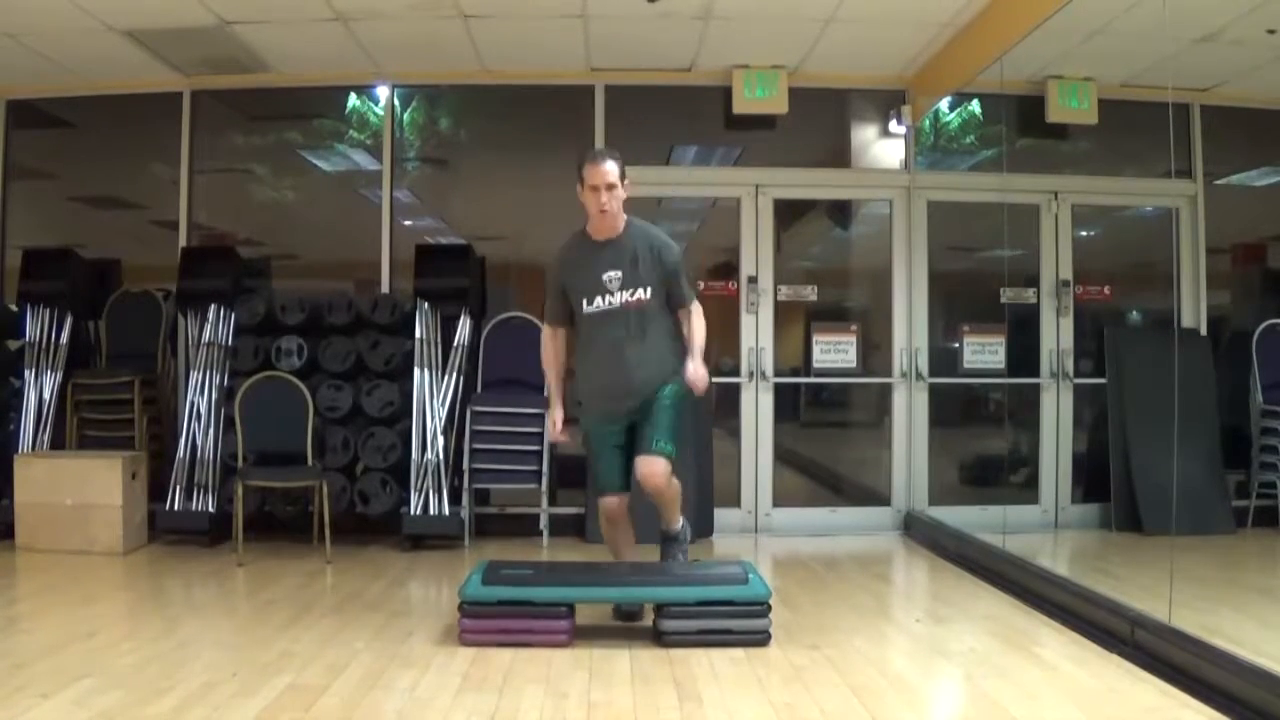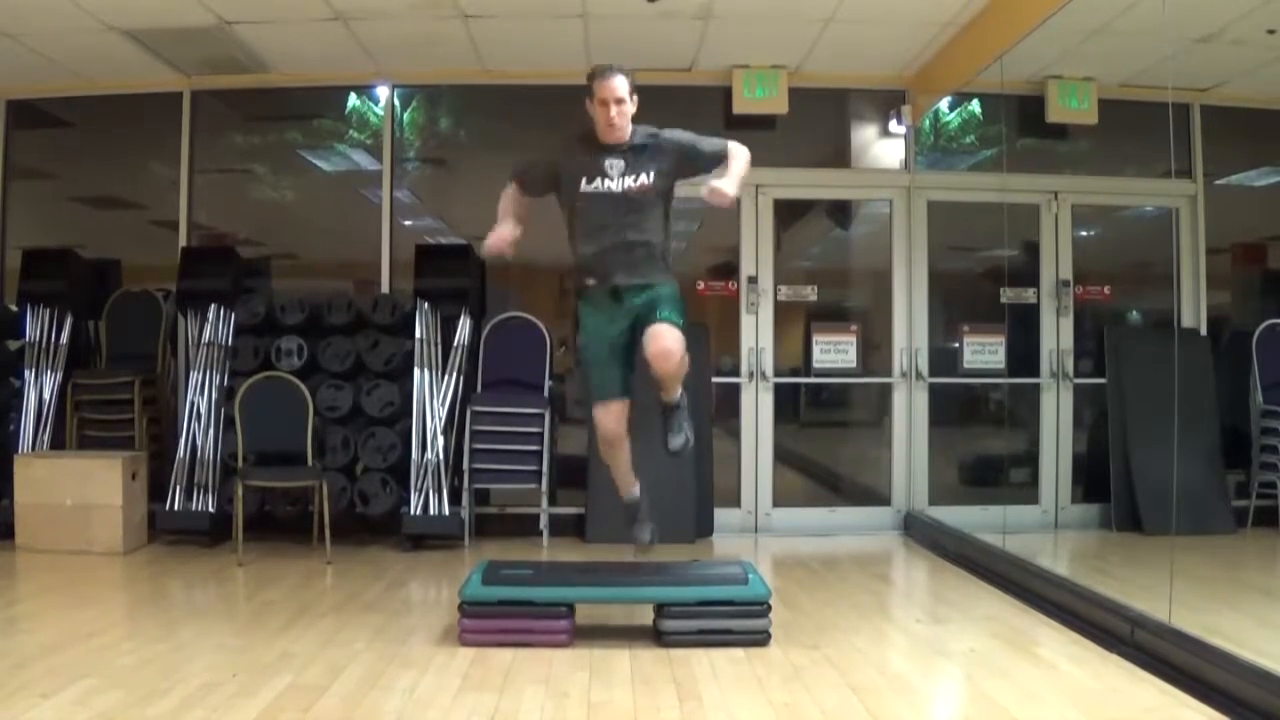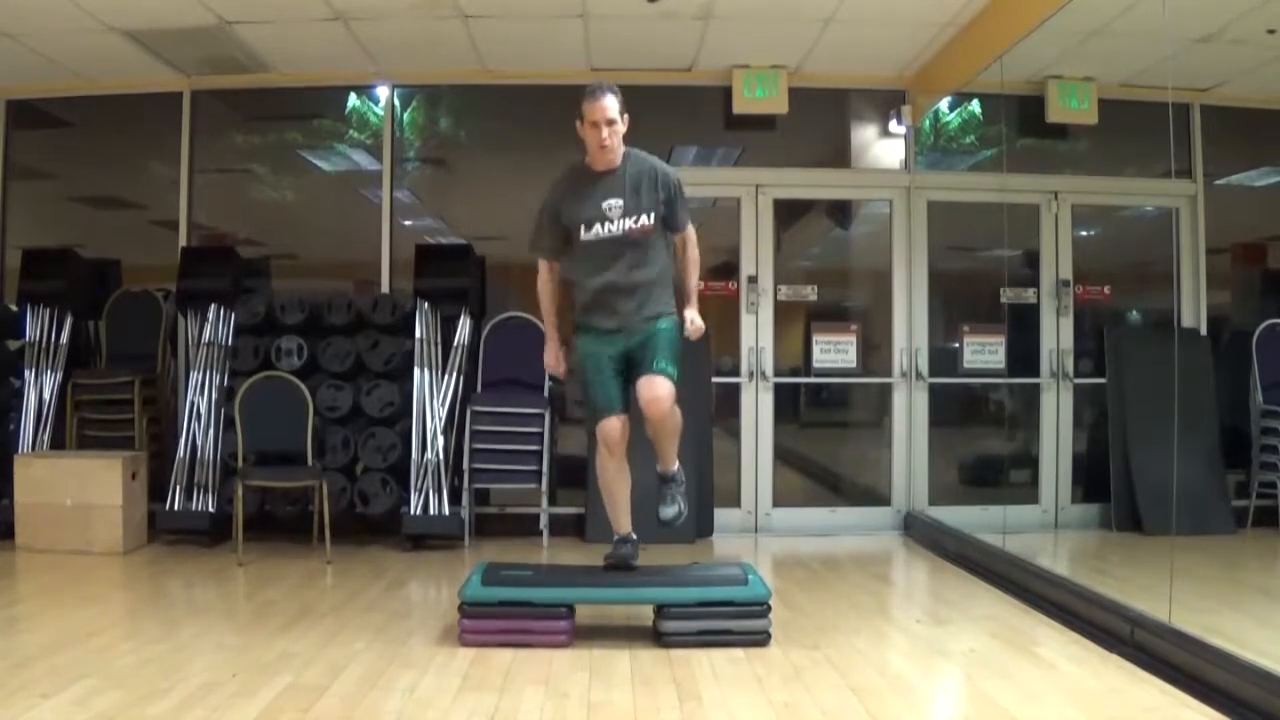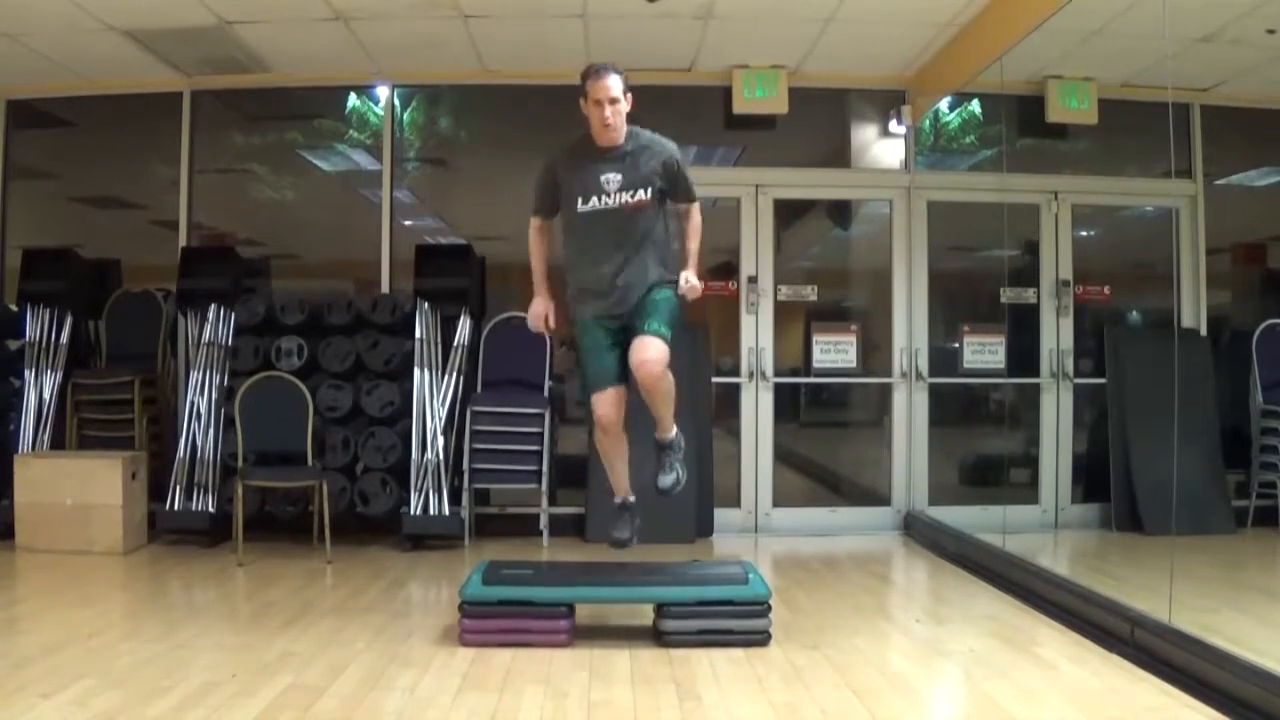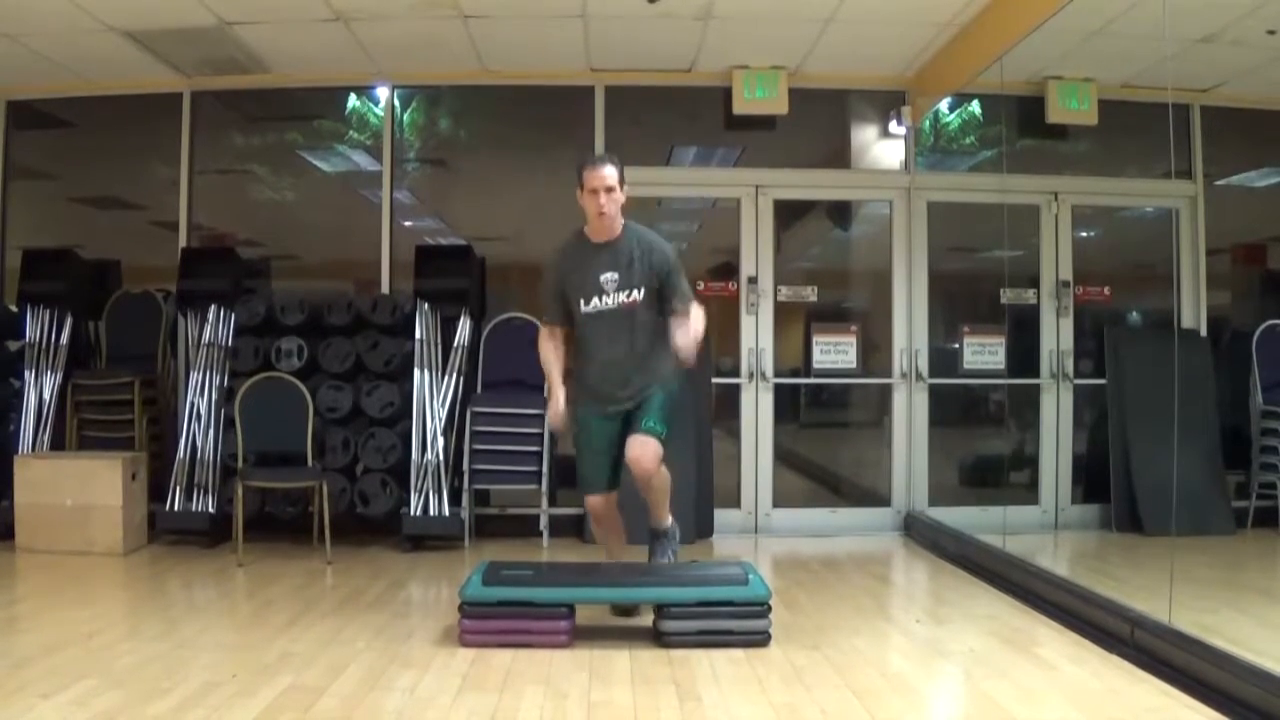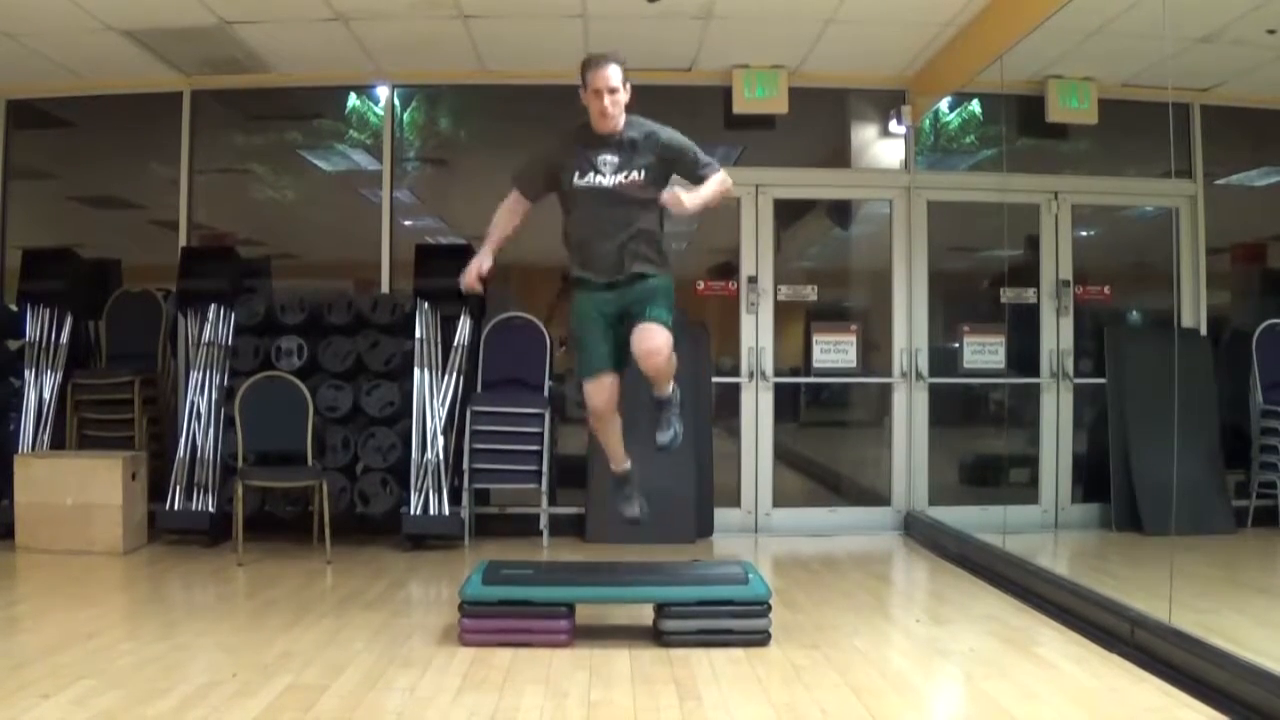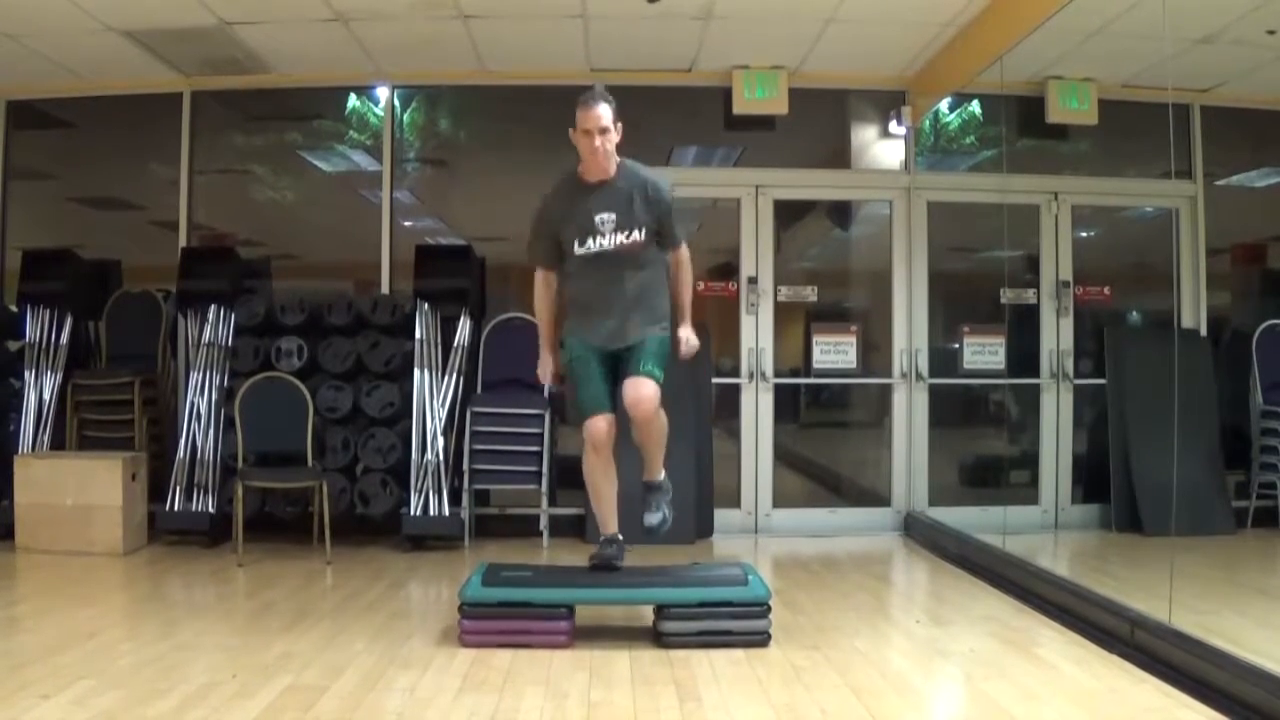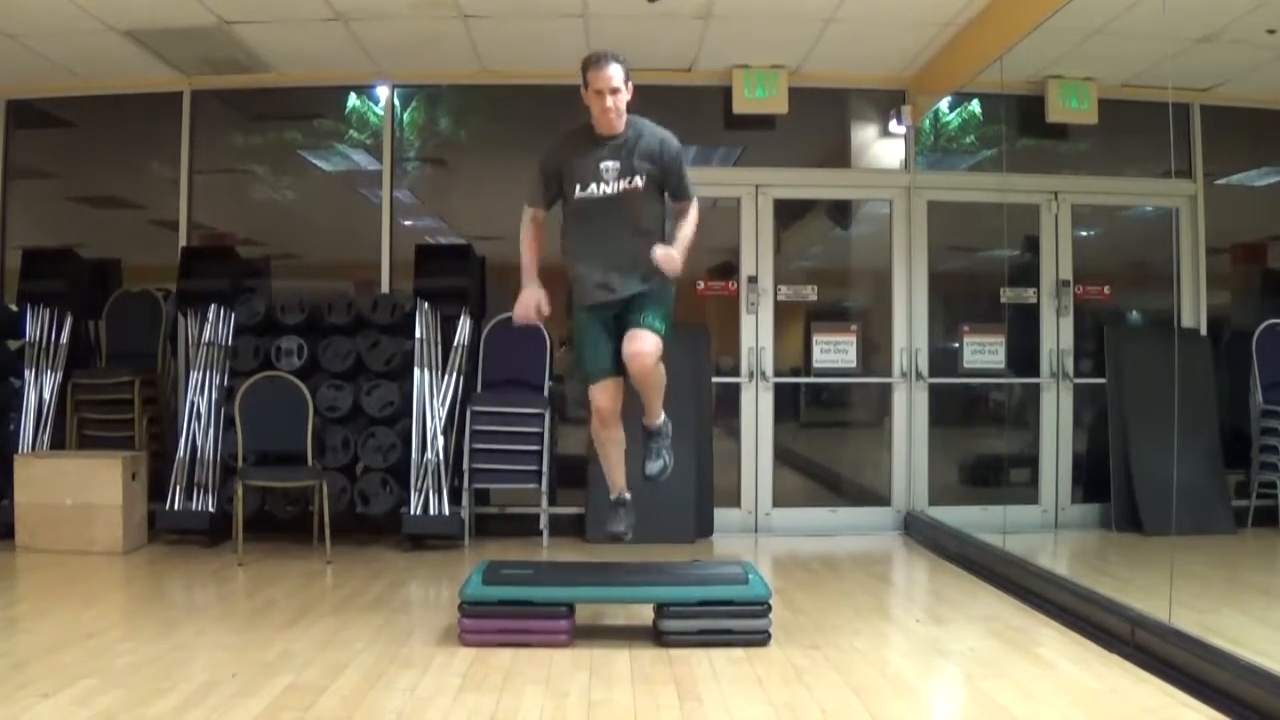
dt=0.3s
person 1, frame 1
left shoulder: (659, 248)
right shoulder: (567, 260)
left elbow: (689, 309)
right elbow: (553, 335)
left wrist: (695, 359)
right wrist: (555, 404)
left hip: (659, 384)
right hip: (601, 398)
left knee: (652, 474)
right knee: (611, 506)
left ankle: (674, 525)
person 1, frame 2
left shoulder: (666, 145)
right shoulder: (568, 158)
left elbow: (736, 152)
right elbow: (516, 190)
left wrist: (729, 181)
right wrist: (505, 226)
left hip: (653, 287)
right hip: (599, 298)
left knee: (667, 357)
right knee: (610, 427)
left ankle: (673, 402)
right ankle: (634, 500)
person 1, frame 3
left shoulder: (658, 175)
right shoulder: (564, 192)
left elbow: (684, 239)
right elbow: (547, 268)
left wrist: (693, 305)
right wrist: (552, 340)
left hip: (655, 315)
right hip: (596, 327)
left knee: (658, 400)
right knee: (611, 435)
left ankle: (669, 470)
right ankle: (624, 537)
person 1, frame 4
left shoulder: (661, 154)
right shoulder: (564, 164)
left elbow: (688, 208)
right elbow: (540, 225)
left wrist: (691, 267)
right wrist: (538, 292)
left hip: (653, 287)
right hip: (594, 302)
left knee: (648, 364)
right knee: (606, 413)
left ankle: (668, 437)
right ankle: (623, 503)
person 1, frame 5
left shoulder: (655, 250)
right shoulder: (565, 261)
left elbow: (690, 310)
right elbow: (551, 335)
left wrist: (689, 334)
right wrist: (556, 391)
left hip: (652, 385)
right hip: (594, 398)
left knee: (642, 459)
right knee: (598, 504)
left ankle: (663, 523)
person 1, frame 6
left shoulder: (659, 140)
right shoulder: (562, 150)
left elbow: (721, 179)
right elbow: (518, 202)
left wrist: (696, 197)
right wrist: (485, 254)
left hip: (646, 276)
right hip: (591, 286)
left knee: (652, 352)
right knee: (599, 402)
left ankle: (667, 396)
right ankle: (623, 473)
person 1, frame 7
left shoulder: (650, 188)
right shoulder: (557, 204)
left elbow: (677, 256)
right elbow: (545, 279)
left wrist: (685, 323)
right wrist: (546, 350)
left hip: (645, 326)
right hip: (586, 336)
left knee: (641, 401)
right knee: (597, 434)
left ankle: (655, 478)
right ankle: (609, 537)
person 1, frame 8
left shoulder: (659, 143)
right shoulder: (563, 152)
left elbow: (689, 207)
right elbow: (533, 216)
left wrist: (678, 249)
right wrist: (530, 284)
left hip: (647, 284)
right hip: (591, 294)
left knee: (641, 358)
right knee: (603, 404)
left ankle: (656, 424)
right ankle: (620, 500)
